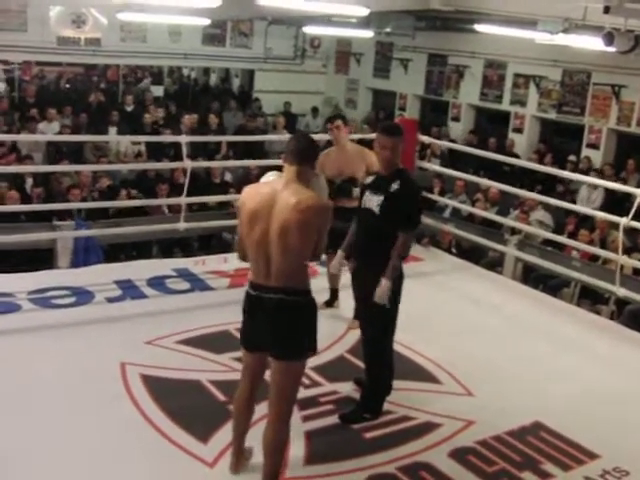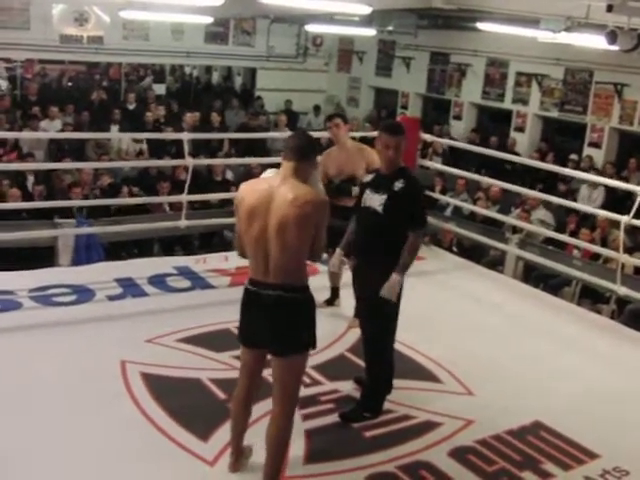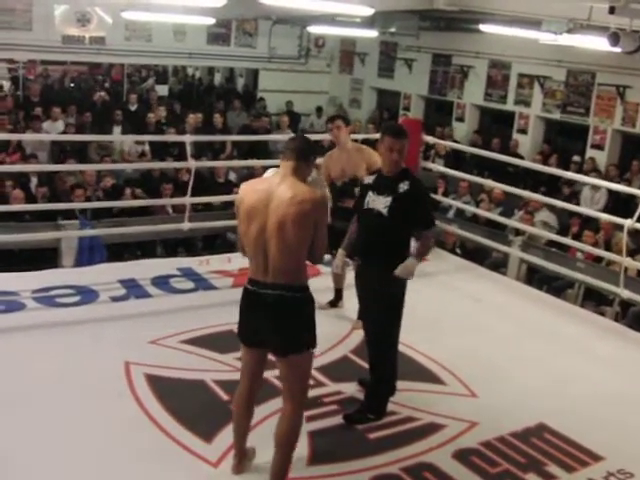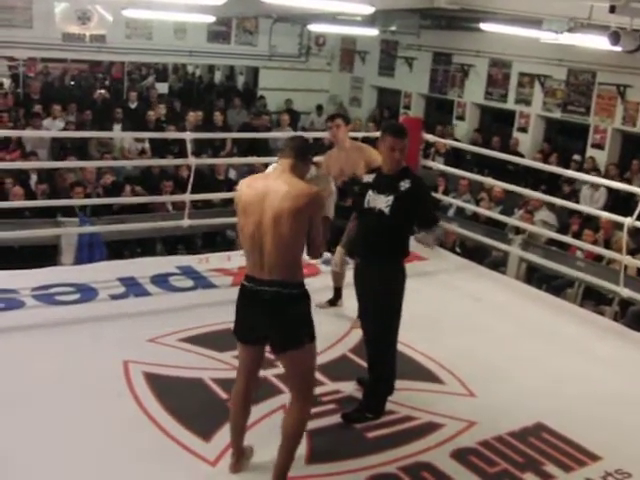
dt=0.1s
person 1, frame 1
left shoulder: (248, 194)
right shoulder: (317, 205)
left elbow: (243, 254)
right elbow: (313, 255)
left hip: (255, 299)
right hip: (293, 306)
left knee: (249, 381)
right knee: (280, 407)
person 1, frame 2
left shoulder: (246, 190)
right shoulder: (314, 200)
left elbow: (242, 250)
right elbow: (315, 254)
left hip: (254, 296)
right hip: (291, 302)
left knee: (247, 380)
right knee: (284, 401)
person 1, frame 3
left shoulder: (246, 190)
right shoulder: (313, 198)
right elbow: (316, 256)
left hip: (253, 295)
right hip: (291, 301)
left knee: (248, 381)
right knee: (294, 400)
person 1, frame 4
left shoulder: (245, 186)
right shoulder: (309, 194)
right elbow: (316, 251)
left hip: (250, 292)
right hip: (287, 299)
left knee: (245, 379)
right knee: (302, 391)
person 2, frame 1
left shoulder: (406, 188)
right shoulder: (372, 179)
left elbow: (405, 240)
left wrist: (388, 280)
right wrist: (343, 252)
left hip: (382, 274)
right hip: (362, 267)
left knee: (377, 335)
right knee: (370, 331)
left ankle: (372, 402)
right ankle: (379, 381)
person 2, frame 2
left shoulder: (408, 187)
right shoulder: (370, 178)
left elbow: (416, 236)
left wrist: (398, 276)
right wrist: (341, 250)
left hip: (385, 271)
right hip: (362, 264)
left knee: (378, 334)
right knee: (369, 329)
left ankle: (372, 400)
right ankle: (379, 380)
person 2, frame 3
left shoulder: (413, 188)
right shoulder: (370, 179)
left elbow: (427, 235)
left wrist: (414, 260)
right wrist: (344, 251)
left hip: (389, 272)
right hip: (364, 266)
left knee: (383, 335)
right knee: (372, 331)
left ankle: (376, 402)
right ankle: (383, 381)
person 2, frame 4
left shoulder: (413, 186)
right shoulder: (370, 178)
left elbow: (431, 224)
left wrist: (429, 235)
left hip: (389, 269)
right hip: (364, 264)
left knee: (382, 334)
right knee: (370, 329)
left ankle: (375, 400)
right ankle: (381, 380)
person 3, frame 1
left shoulder: (364, 155)
right shoulder: (325, 157)
left wrist: (355, 190)
right wrist: (329, 189)
left hip: (356, 214)
right hip: (333, 212)
right knee: (332, 256)
right ankle: (333, 297)
person 3, frame 2
left shoulder: (364, 152)
right shoulder: (327, 156)
right elbow: (320, 185)
left wrist: (356, 188)
right wrist: (330, 189)
right hip: (334, 211)
right knee: (334, 255)
left ankle: (360, 310)
right ankle: (334, 296)
person 3, frame 3
left shoulder: (365, 153)
right shoulder: (329, 158)
left wrist: (358, 190)
right wrist: (333, 191)
right hip: (338, 212)
right knee: (336, 256)
right ankle: (337, 298)
person 3, frame 4
left shoulder: (364, 151)
right shoulder: (329, 157)
left wrist: (360, 187)
right wrist: (334, 191)
right hip: (339, 211)
right knee: (337, 255)
right ankle: (337, 296)
